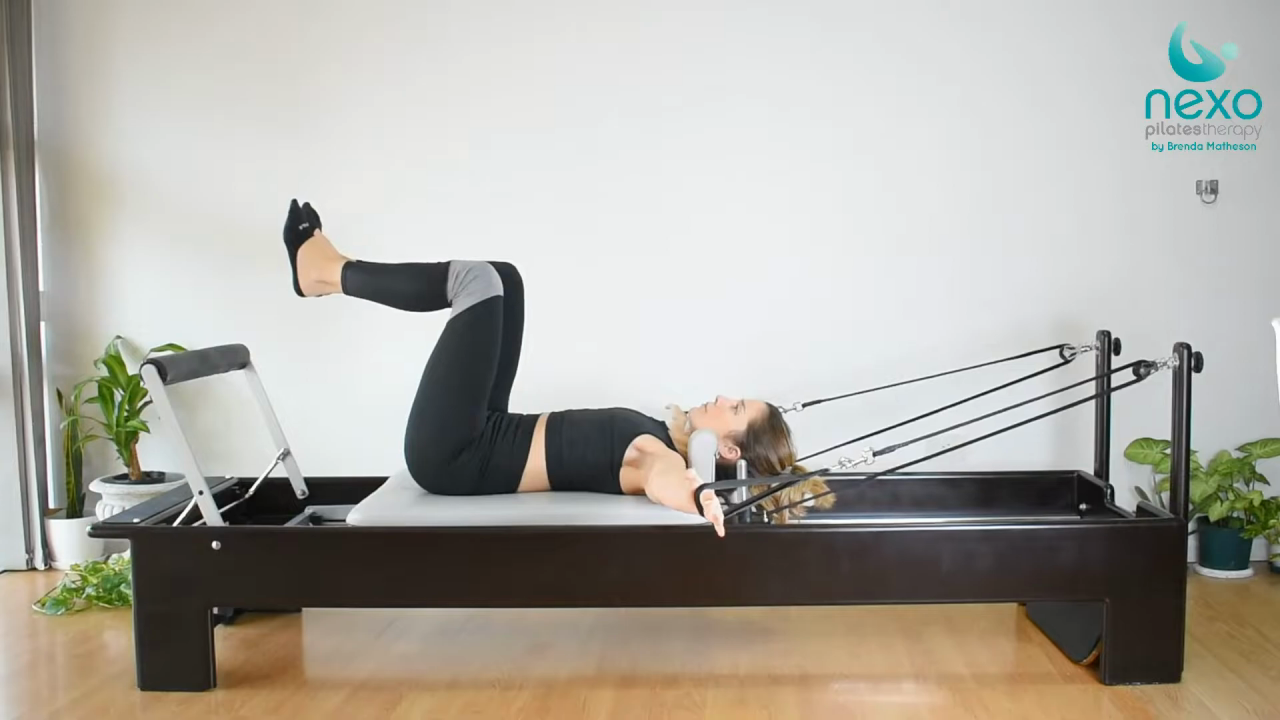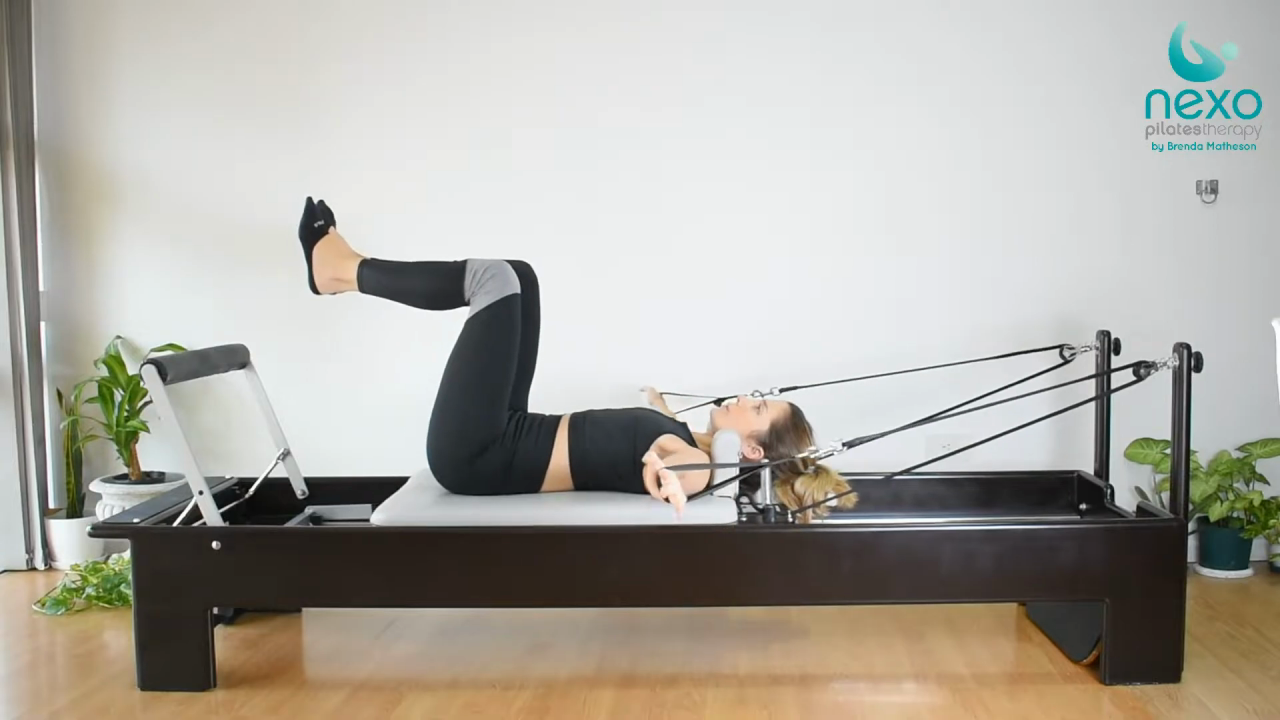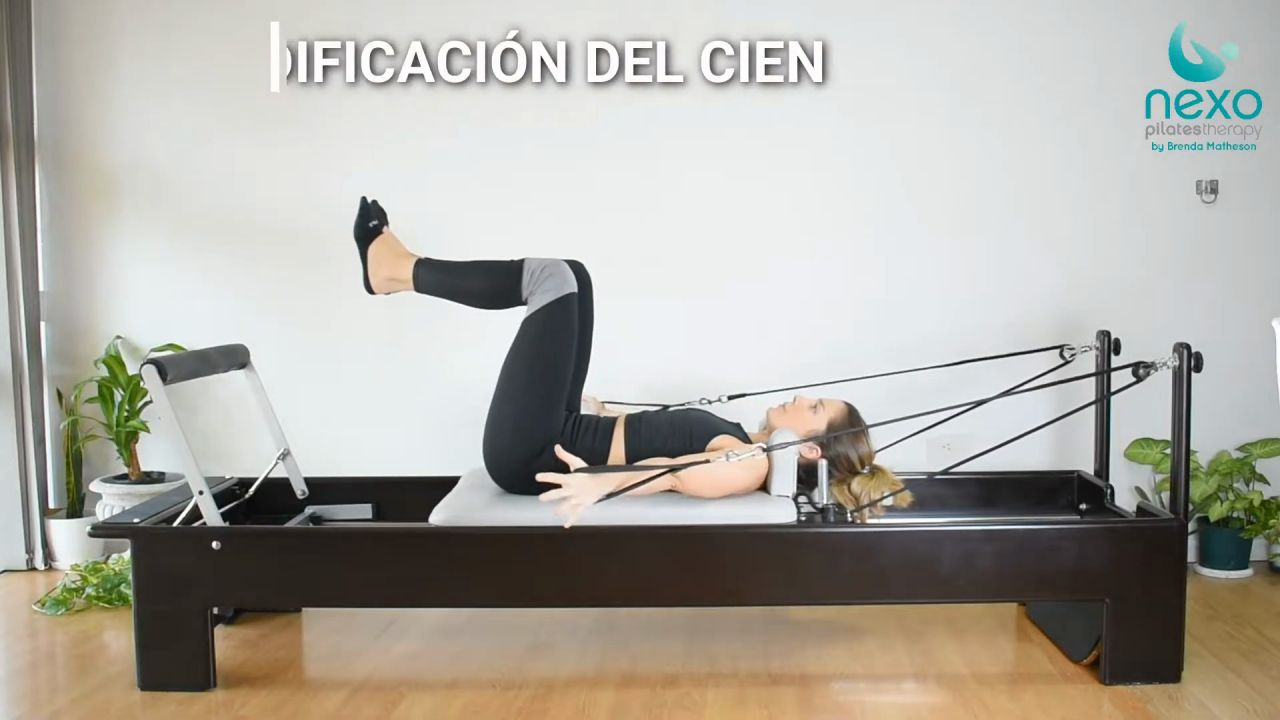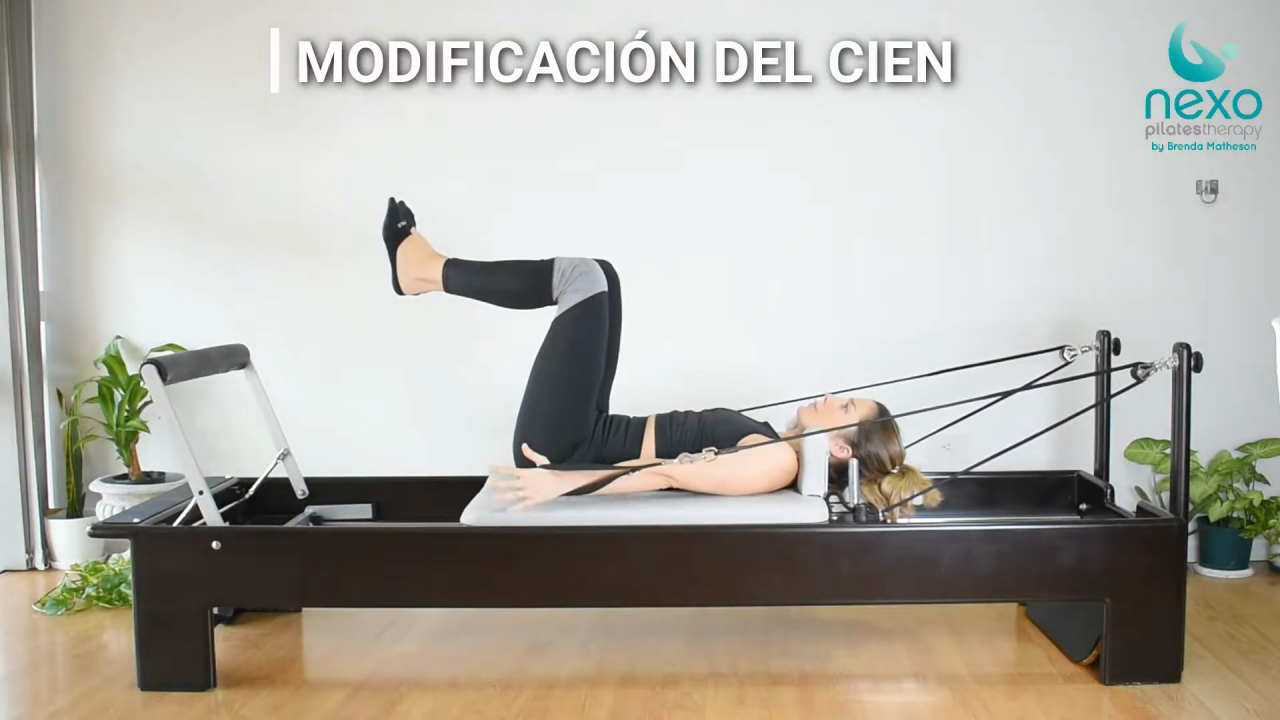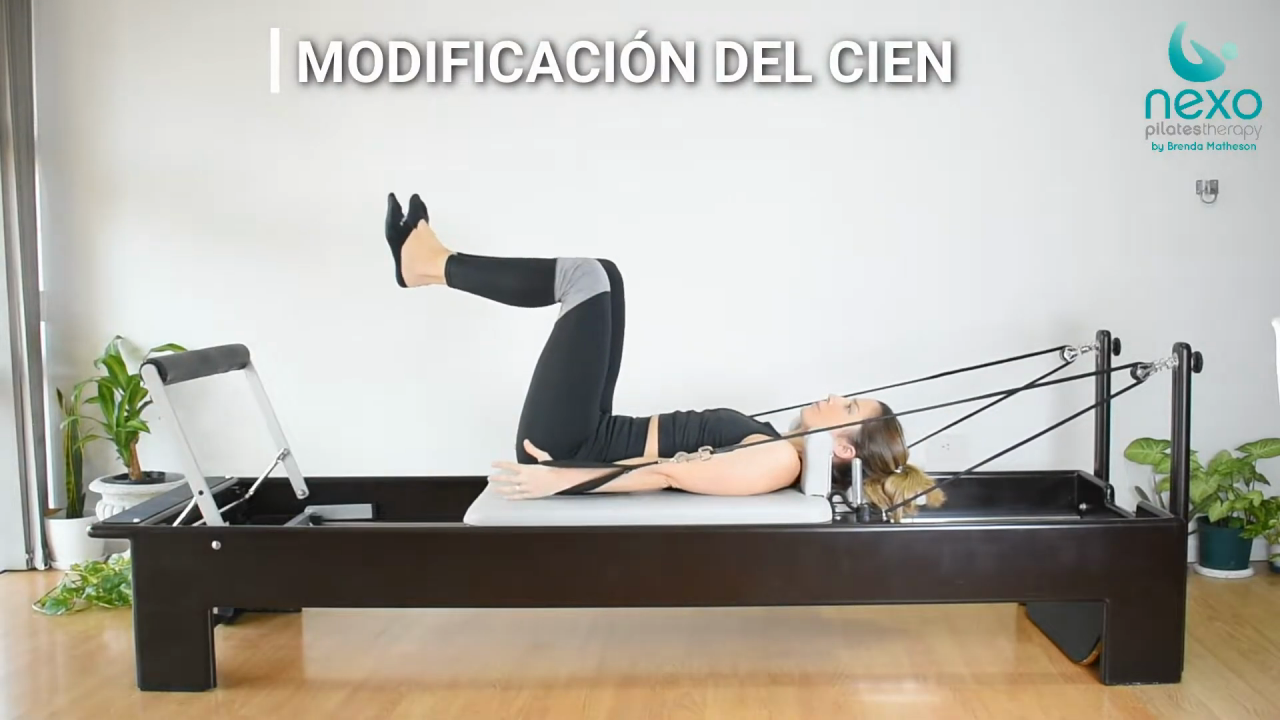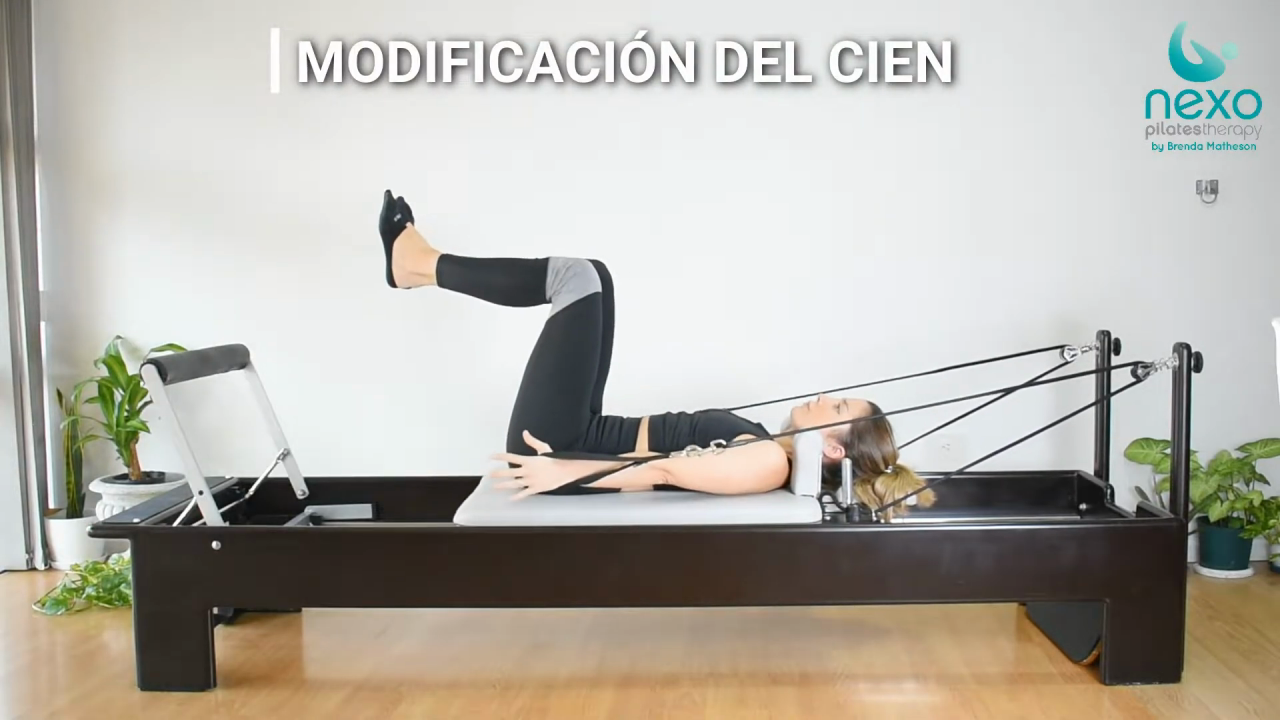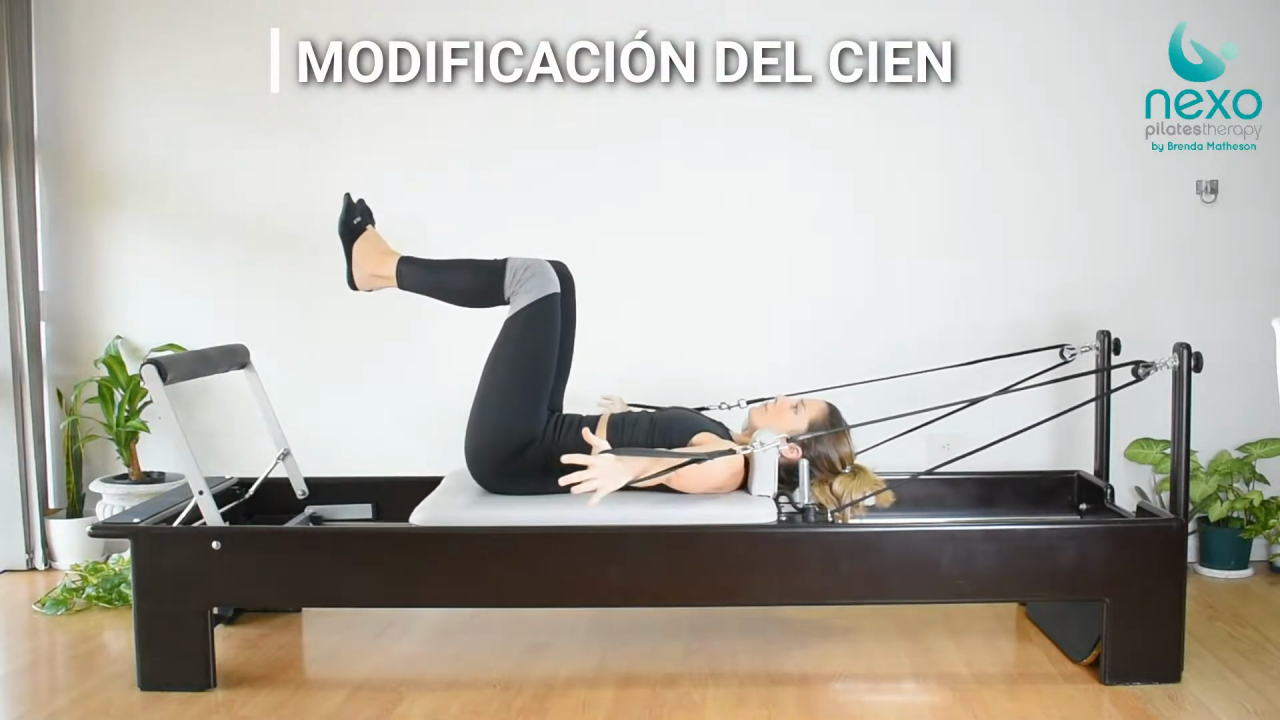
dt=0.7s
person 1, frame 1
left shoulder: (672, 462)
right shoulder: (671, 441)
left elbow: (663, 479)
left wrist: (696, 495)
right wrist: (680, 417)
left hip: (455, 458)
right hip: (490, 439)
left knee: (478, 281)
right knee: (498, 279)
left ankle: (331, 272)
right ankle: (336, 274)
person 1, frame 2
left shoulder: (697, 465)
right shoulder: (693, 445)
left elbow: (671, 474)
left wrist: (662, 479)
right wrist: (662, 402)
left hip: (476, 459)
right hip: (508, 441)
left knee: (495, 279)
right knee: (514, 276)
left ankle: (346, 270)
right ankle: (350, 272)
person 1, frame 3
left shoulder: (749, 467)
right shoulder: (745, 446)
left elbow: (673, 472)
left wrist: (606, 483)
right wrist: (608, 410)
left hip: (532, 458)
right hip: (566, 440)
left knee: (553, 280)
right knee: (567, 277)
left ankle: (400, 269)
right ankle: (401, 272)
person 1, frame 4
left shoulder: (778, 463)
right shoulder: (771, 444)
left elbow: (670, 474)
left wrist: (563, 482)
left hip: (562, 454)
right hip: (583, 446)
left knee: (583, 279)
right knee: (593, 278)
left ankle: (429, 271)
right ankle: (429, 274)
person 1, frame 5
left shoulder: (781, 462)
right shoulder: (775, 446)
left elbow: (670, 474)
left wrist: (562, 480)
left hip: (570, 452)
right hip: (591, 442)
left knee: (586, 279)
right knee: (598, 275)
left ankle: (434, 263)
right ankle: (433, 264)
person 1, frame 6
left shoulder: (770, 466)
right shoulder: (763, 446)
left elbow: (666, 470)
left wrist: (569, 471)
left hip: (555, 447)
right hip: (576, 443)
left knee: (576, 278)
right knee: (589, 277)
left ankle: (423, 265)
right ankle: (423, 267)
person 1, frame 7
left shoulder: (727, 466)
right shoulder: (725, 444)
left elbow: (668, 469)
left wrist: (622, 469)
right wrist: (627, 410)
left hip: (513, 456)
right hip: (544, 443)
left knee: (534, 278)
right knee: (551, 276)
left ankle: (385, 267)
right ankle: (387, 271)
